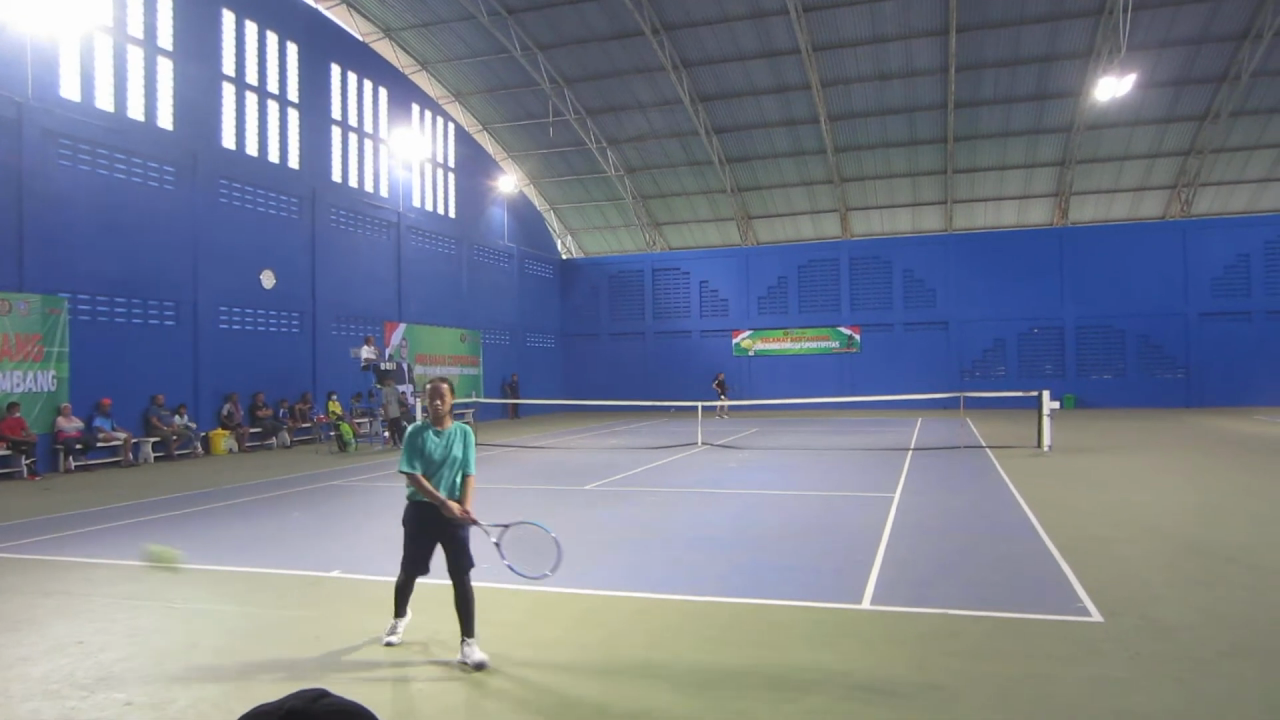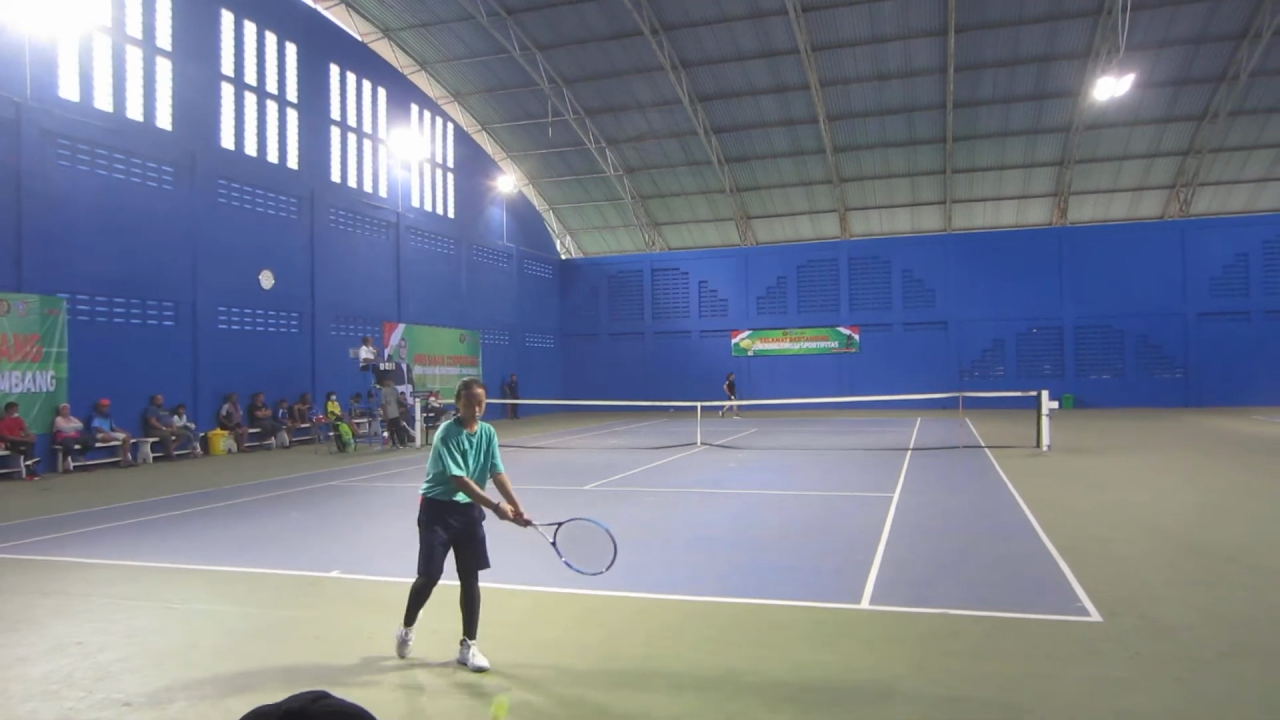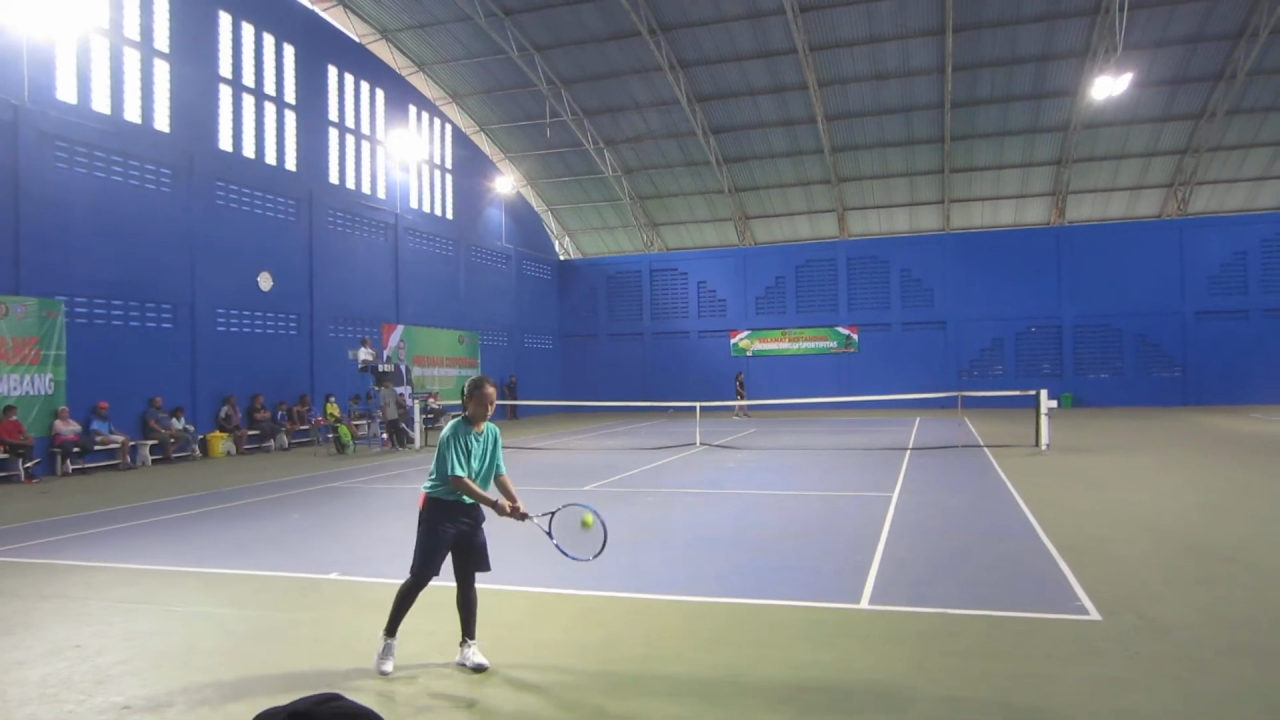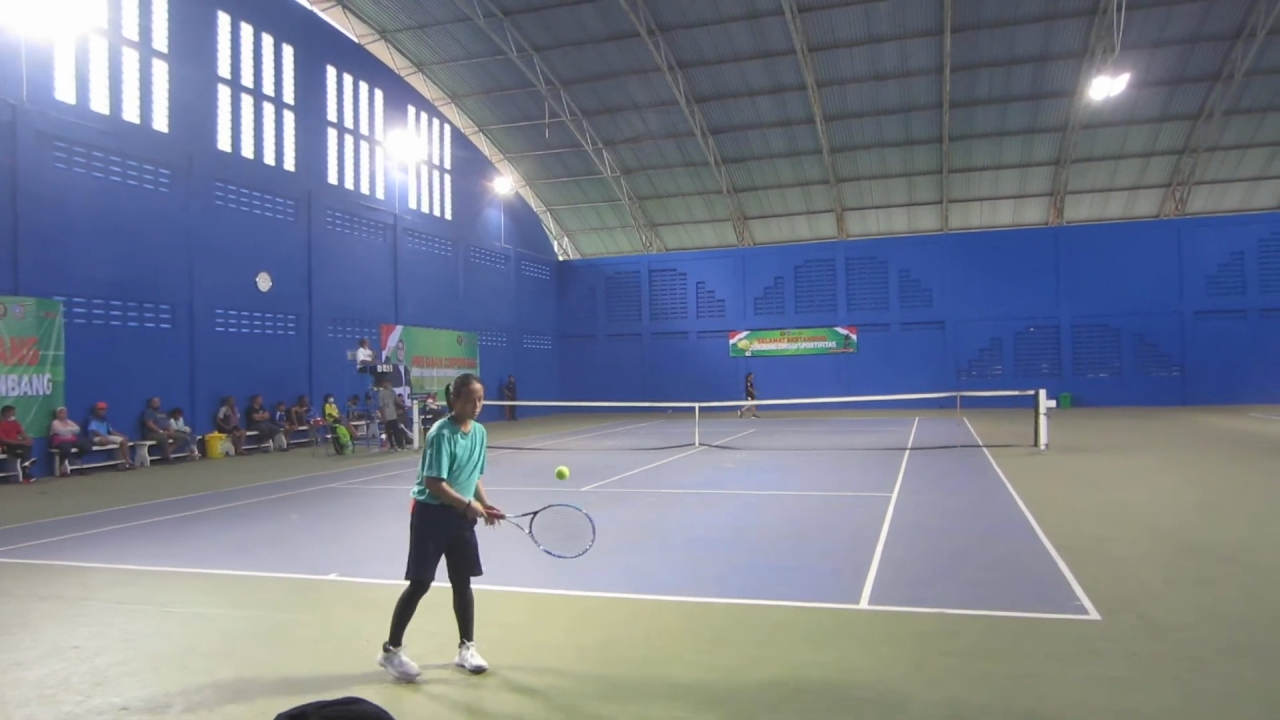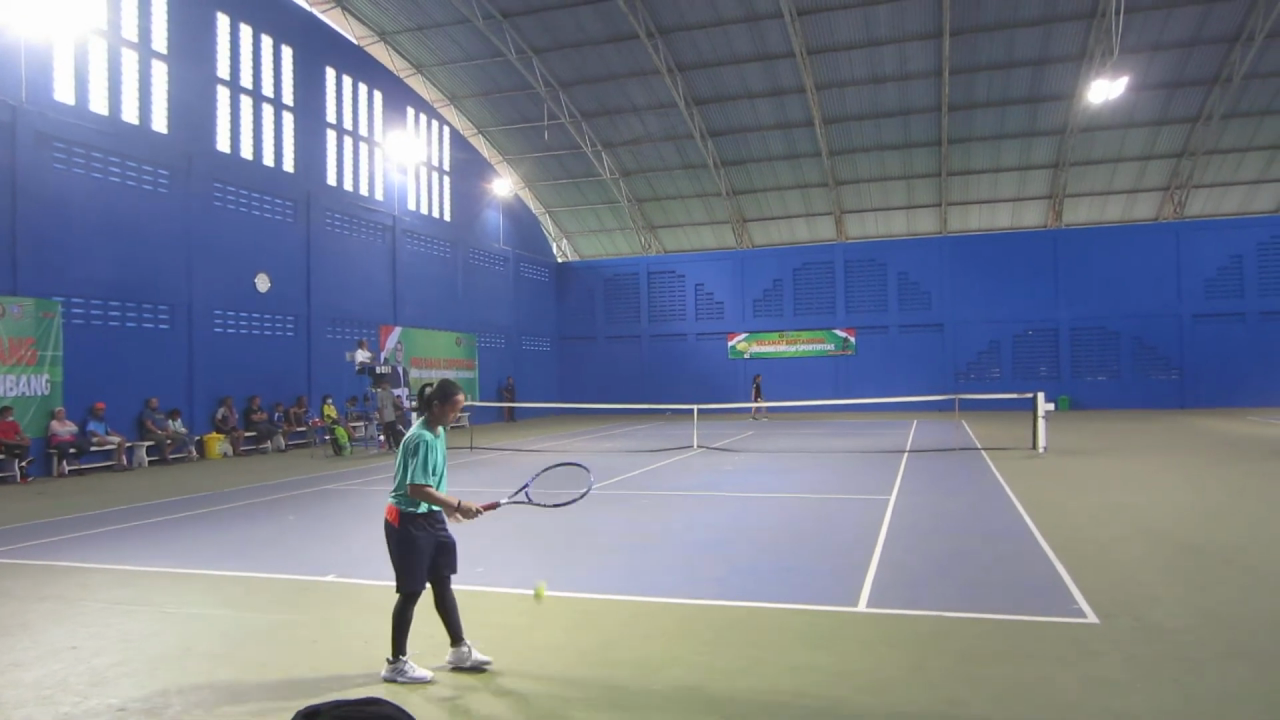
dt=0.3s
person 1, frame 1
left shoulder: (464, 433)
right shoulder: (416, 433)
left elbow: (468, 475)
right elbow: (413, 476)
left wrist: (466, 506)
right wrist: (443, 503)
left hip: (454, 513)
right hip: (420, 510)
left knee: (461, 576)
right knee: (409, 572)
left ankle: (468, 643)
right ankle: (400, 618)
person 1, frame 2
left shoulder: (488, 433)
right shoulder: (447, 434)
left elbow: (497, 473)
right elbow: (460, 480)
left wrist: (516, 506)
right wrist: (496, 506)
left hip: (468, 510)
right hip: (438, 509)
left knee: (470, 578)
right knee: (429, 576)
left ankle: (468, 645)
right ankle: (408, 627)
person 1, frame 3
left shoulder: (493, 433)
right shoulder: (454, 433)
left elbow: (499, 474)
right elbow: (458, 480)
left wrist: (516, 502)
right wrist: (494, 503)
left hip: (470, 511)
right hip: (440, 509)
left knee: (467, 581)
right knee: (419, 577)
left ankle: (467, 646)
right ankle: (389, 638)
person 1, frame 4
left shoulder: (478, 432)
right shoulder: (442, 434)
right elbow: (433, 483)
left wrist: (484, 505)
right wrist: (469, 506)
left hip: (462, 515)
right hip: (431, 514)
left knee: (463, 583)
right knee: (419, 584)
left ankle: (466, 647)
right ankle: (391, 650)
person 1, frame 5
left shoulder: (437, 432)
right shoulder: (421, 439)
right elbow: (417, 489)
left wrist: (451, 507)
right wrist: (457, 505)
left hip: (430, 518)
right hip: (408, 522)
left knee: (442, 583)
right knee: (411, 592)
left ankle: (459, 648)
right ankle: (396, 663)
